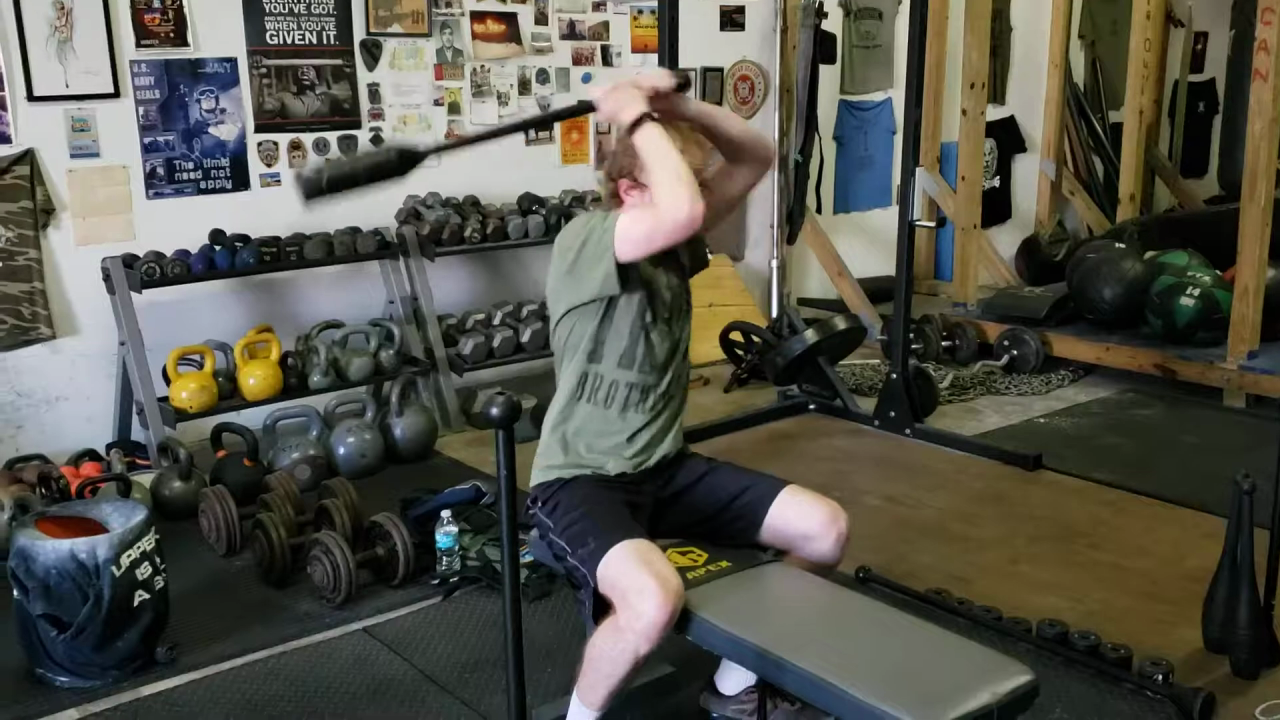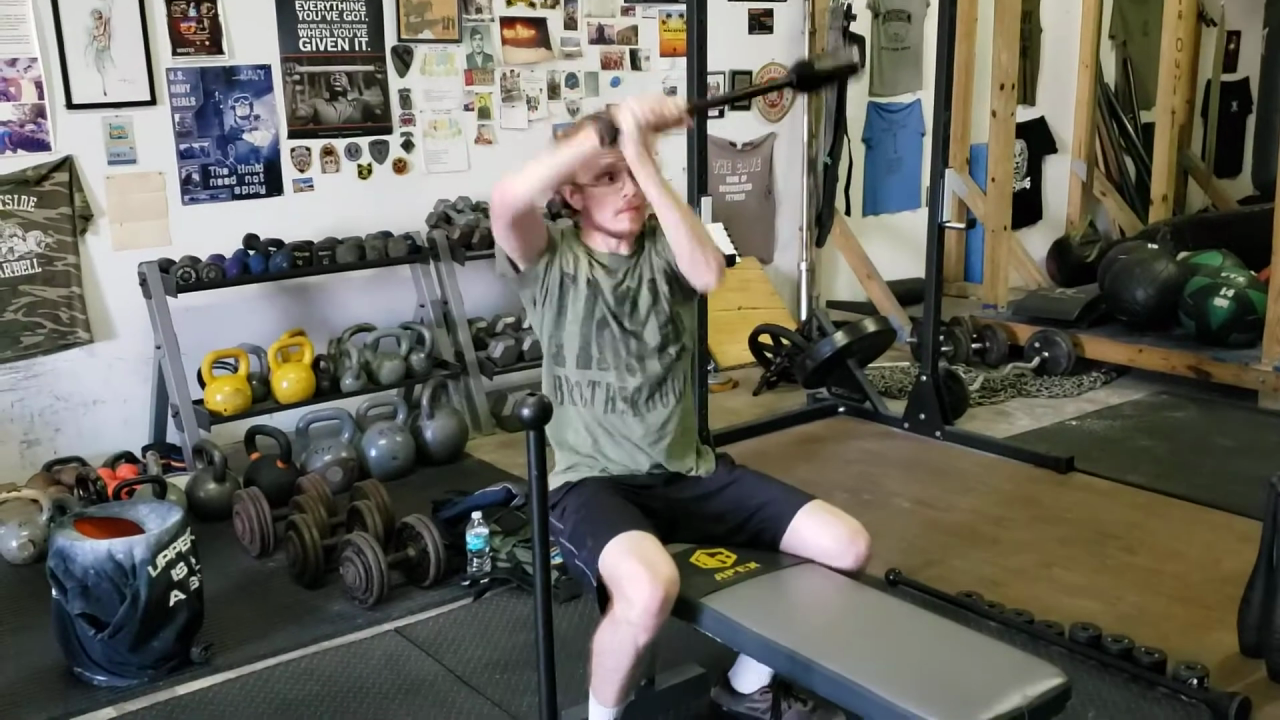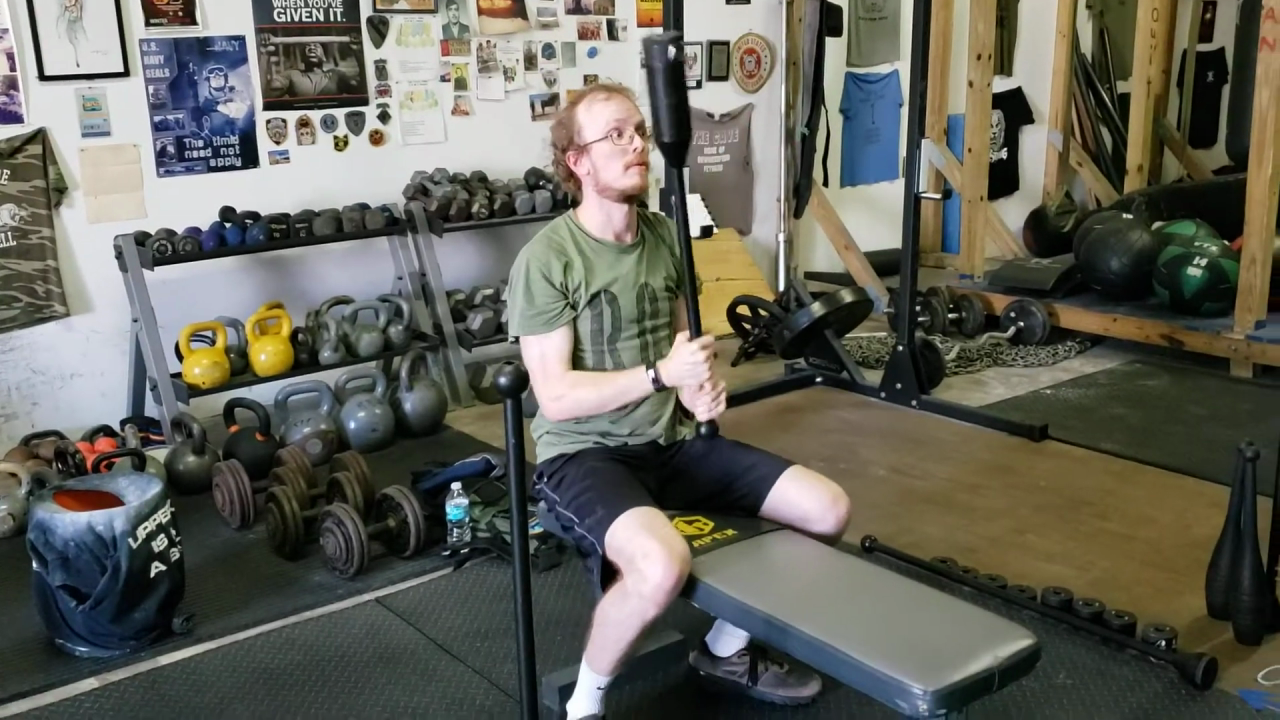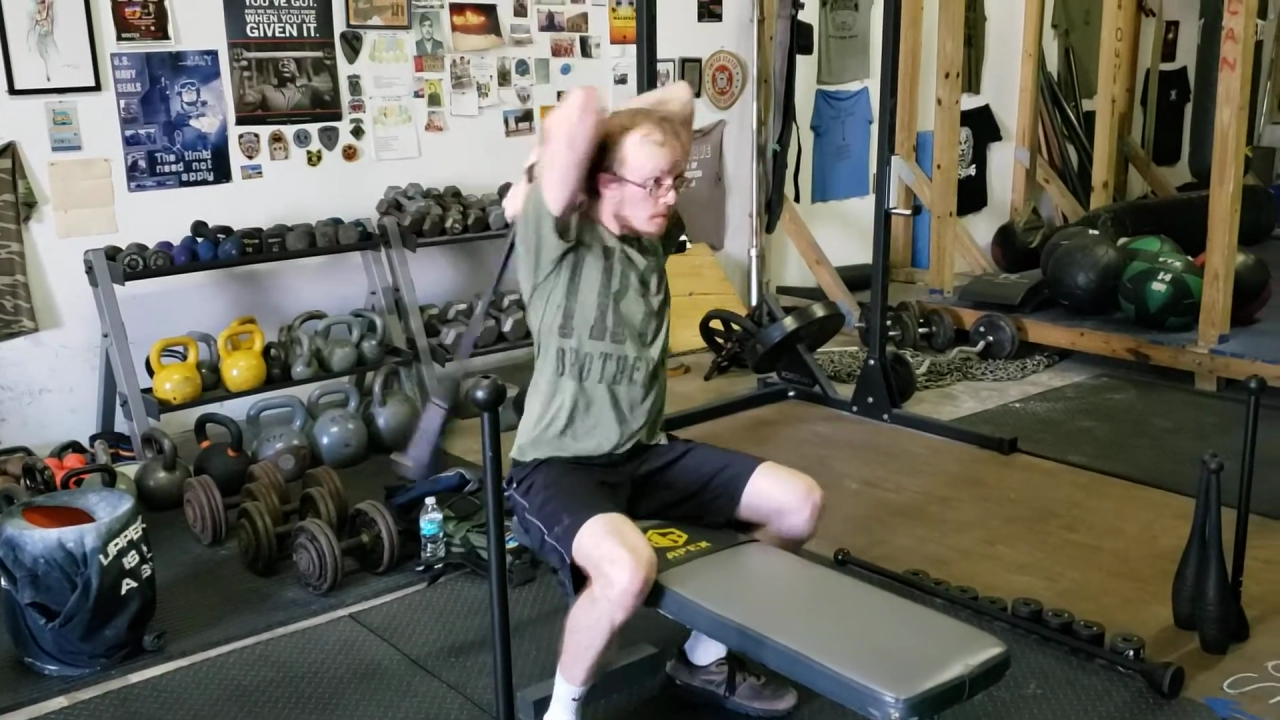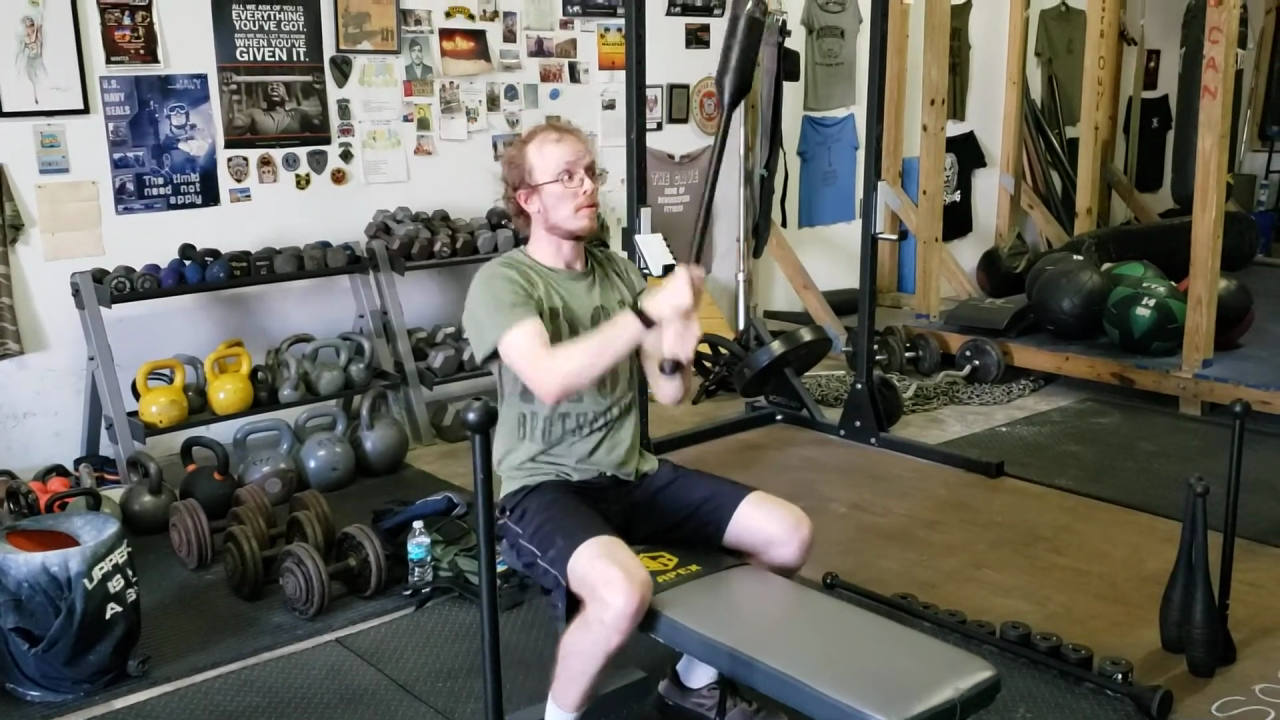
dt=0.7s
person 1, frame 1
left shoulder: (670, 239)
right shoulder: (586, 239)
left elbow: (758, 157)
right elbow: (683, 211)
left wrist: (677, 104)
right wrist: (644, 122)
left hip: (665, 467)
right hip: (580, 480)
left knee: (826, 528)
right knee: (653, 600)
person 1, frame 2
left shoulder: (661, 249)
right shoulder: (548, 255)
left elbow: (706, 274)
right elbow: (507, 200)
left wrist: (643, 151)
right wrist: (613, 128)
left hip: (688, 470)
right hip: (594, 481)
left knee: (848, 547)
right knee: (648, 589)
person 1, frame 3
left shoulder: (665, 237)
right shoulder: (546, 259)
right elbow: (557, 398)
left wrist: (699, 384)
right wrist: (661, 374)
left hip: (669, 442)
right hip: (583, 454)
left knee: (828, 509)
right knee: (660, 566)
left ankle: (726, 648)
person 1, frame 4
left shoulder: (647, 224)
right shoulder: (557, 230)
left elbow: (678, 98)
right elbow: (581, 116)
left wrist: (600, 142)
right wrist: (542, 178)
left hip: (647, 453)
right hip: (556, 463)
left knee: (800, 503)
right knee: (625, 570)
left ankle: (704, 656)
person 1, frame 5
left shoulder: (619, 272)
right shoulder: (501, 282)
left elbow: (669, 391)
right elbow: (549, 381)
left wrist: (677, 350)
right wrist: (647, 313)
left hip: (633, 474)
right hip: (545, 487)
left knee: (790, 533)
right knee: (622, 592)
